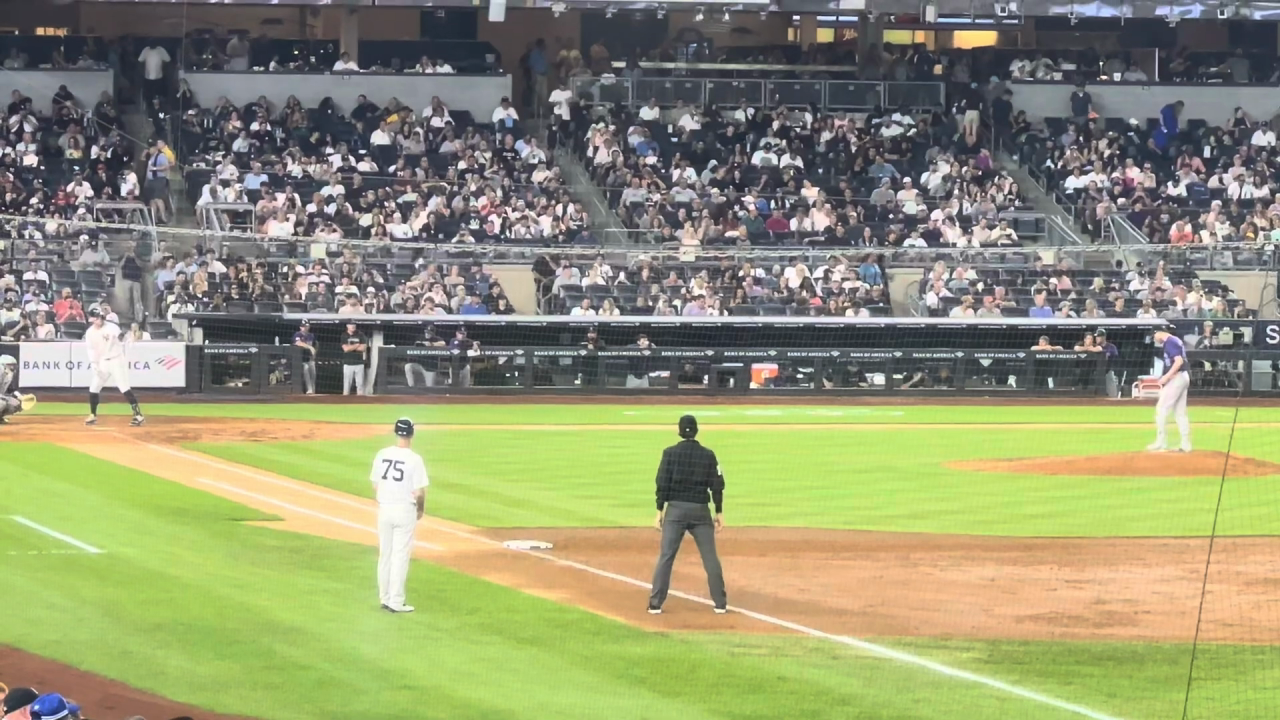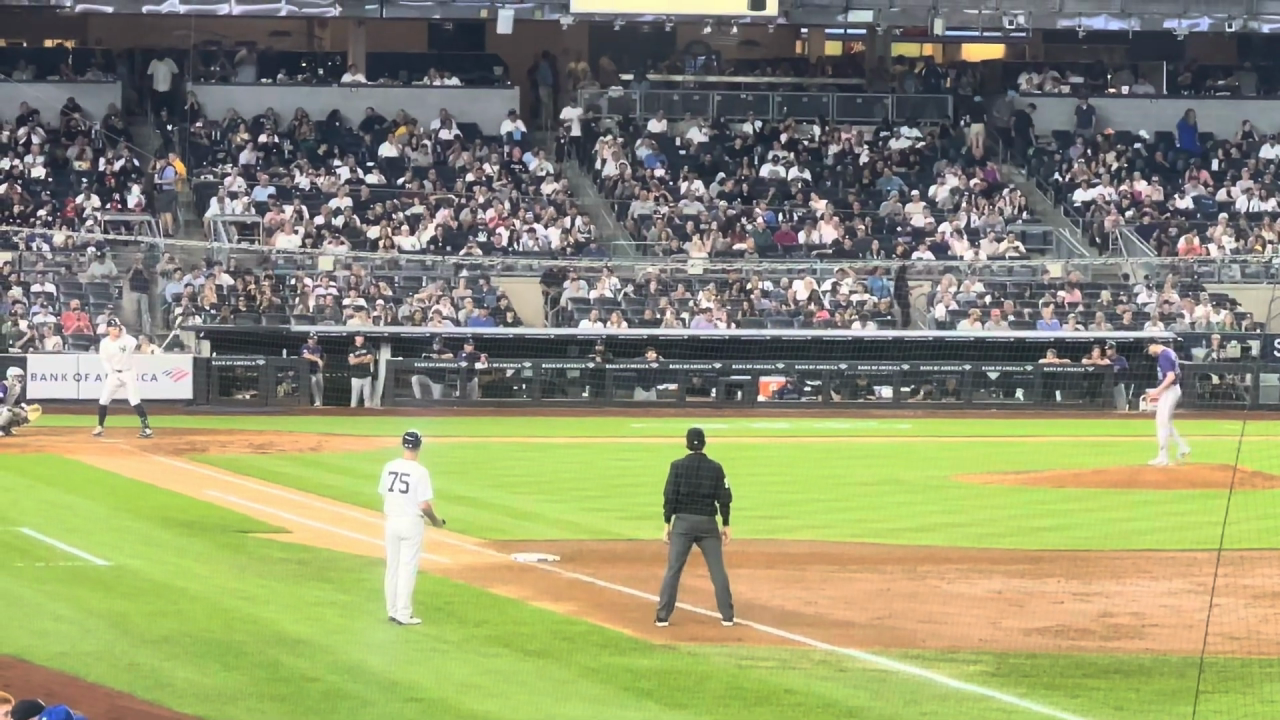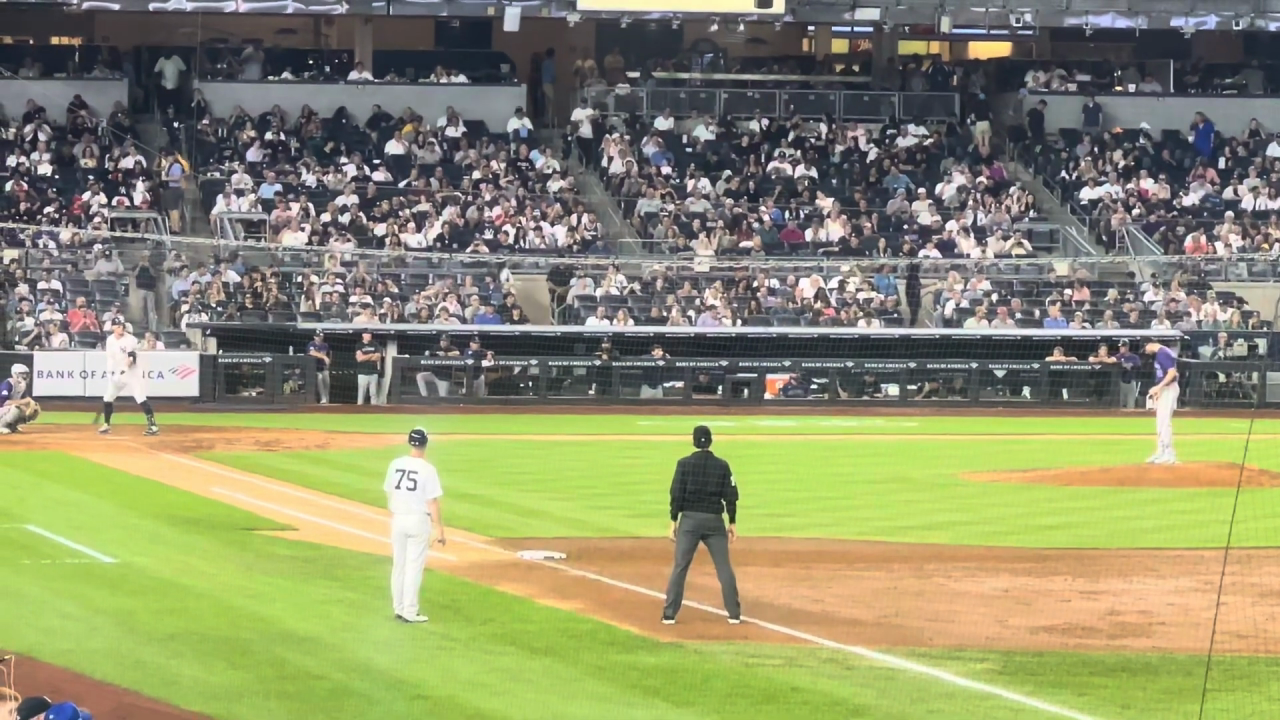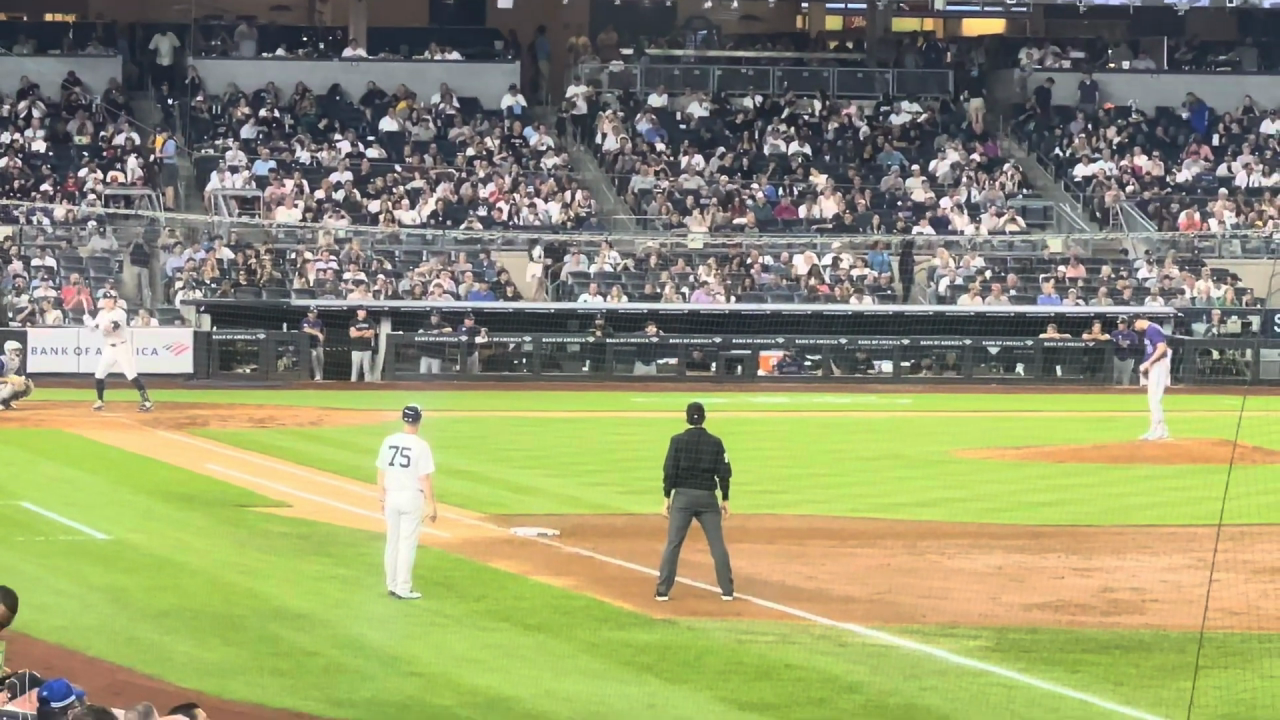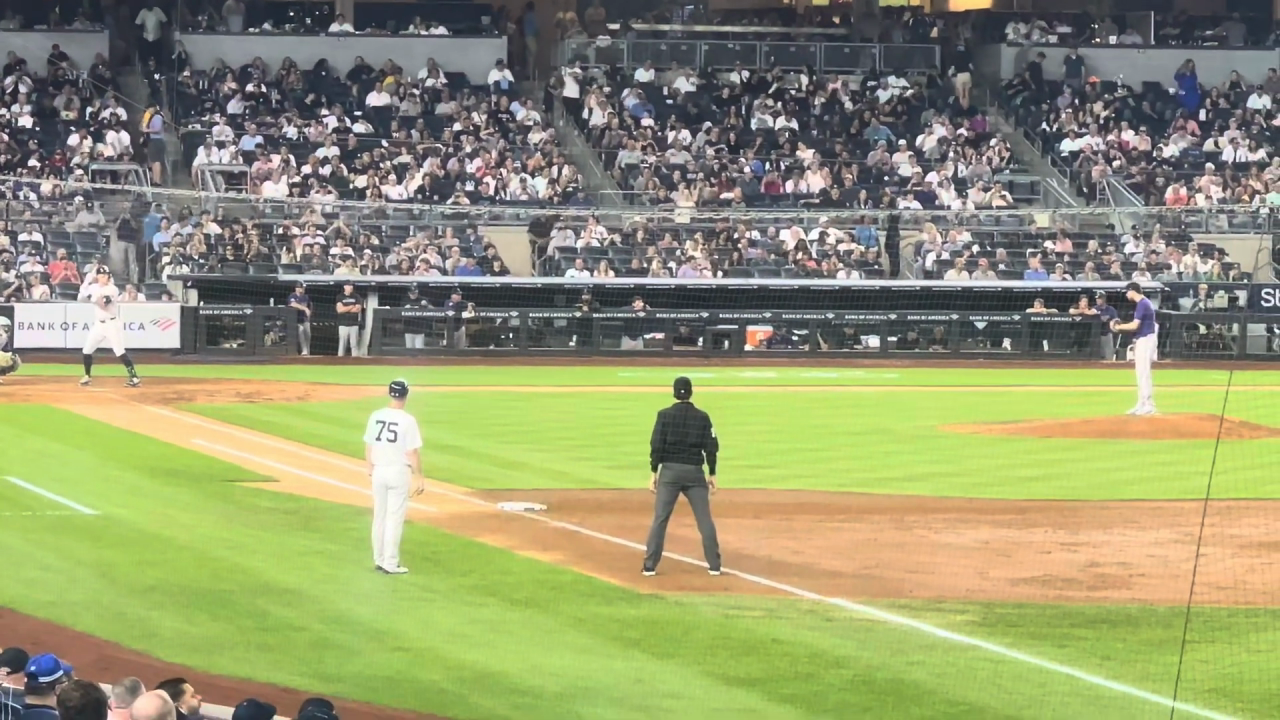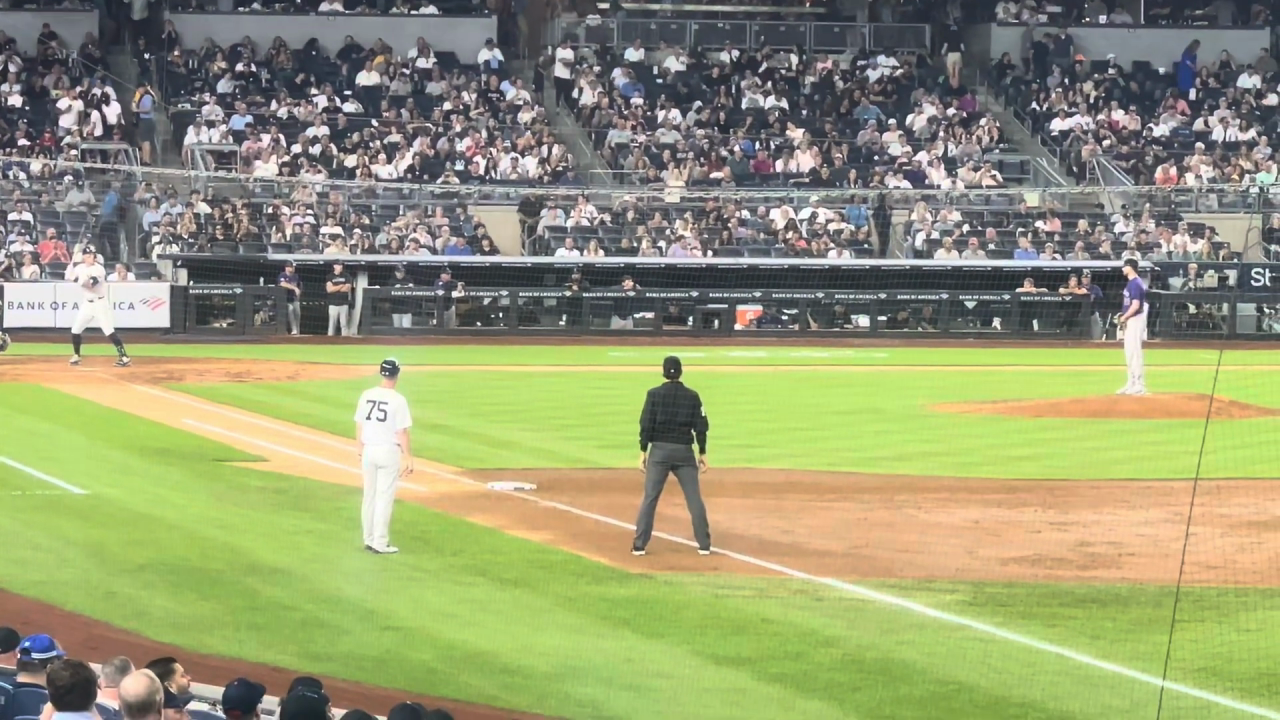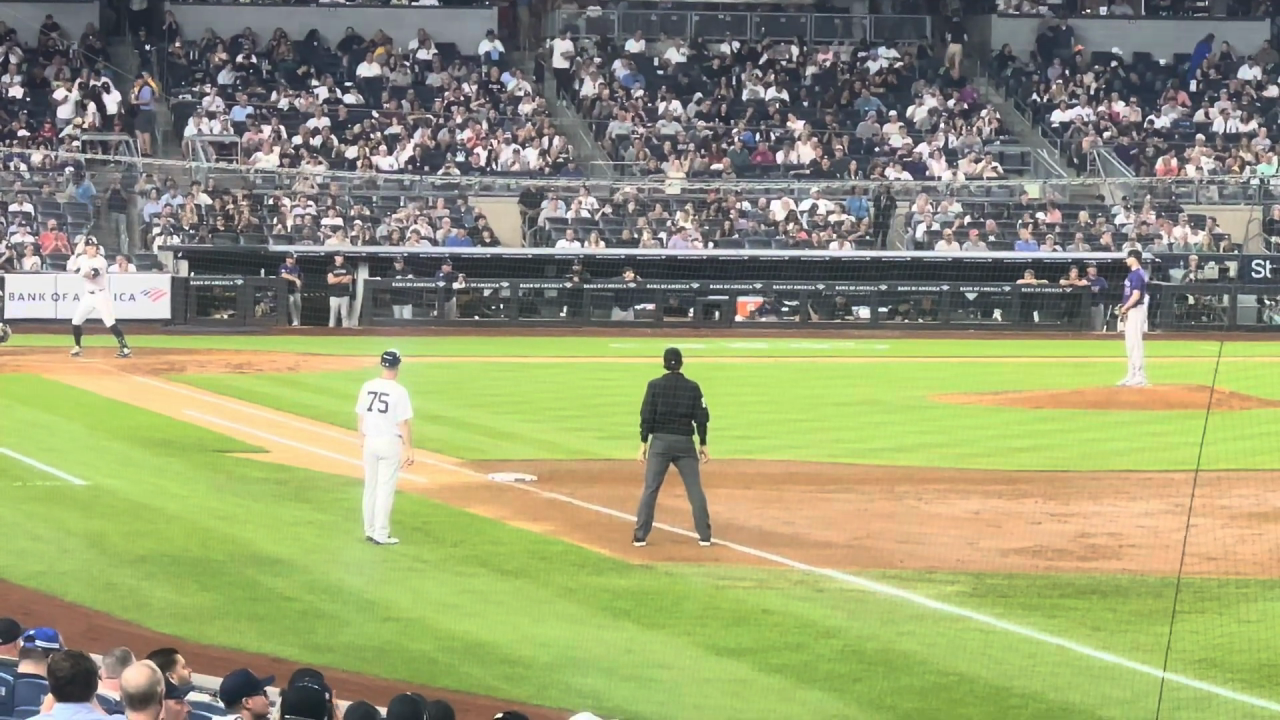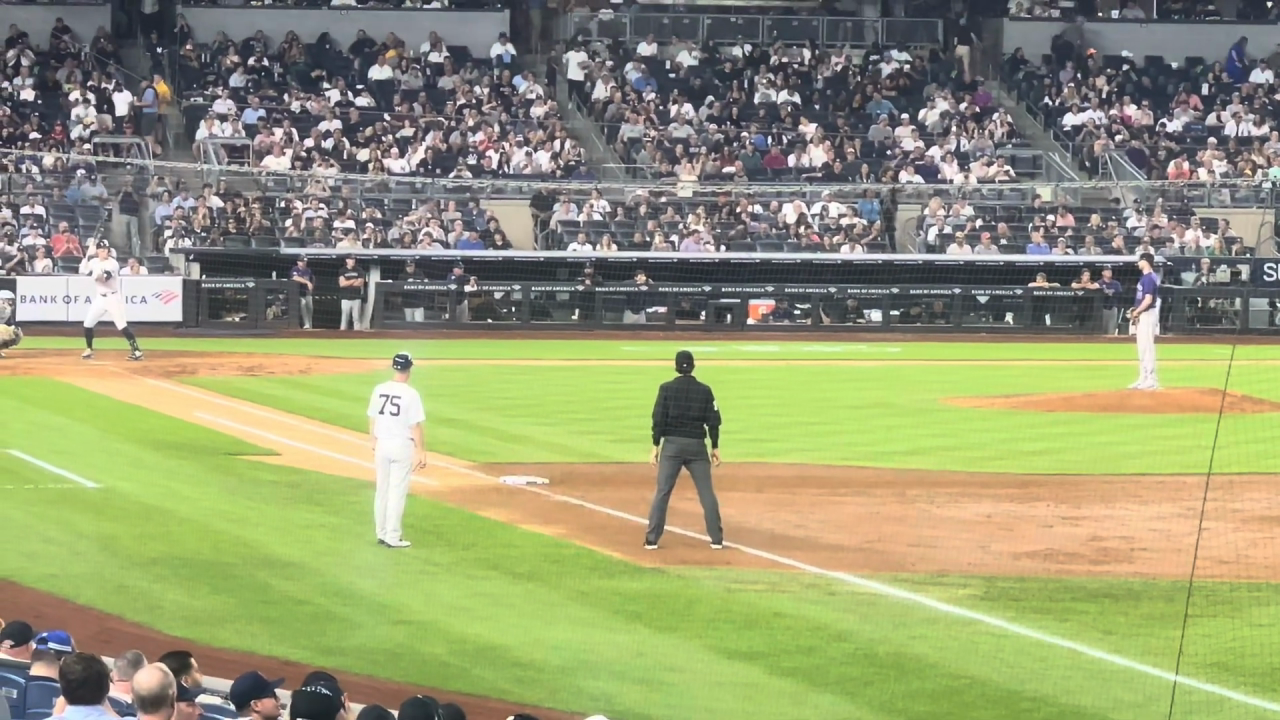
dt=0.5s
person 1, frame 1
left shoulder: (670, 453)
right shoulder: (708, 455)
left elbow: (662, 484)
right elbow: (717, 486)
left wrist: (660, 511)
right wrist: (718, 512)
left hip: (675, 509)
right hip: (700, 510)
left knee: (666, 557)
right knee: (710, 557)
left ankle: (655, 604)
right ankle: (720, 603)
person 1, frame 2
left shoulder: (678, 465)
right shoulder: (715, 467)
left elbow: (670, 497)
right elbow: (724, 499)
left wrist: (667, 524)
right wrist: (725, 525)
left hip: (683, 521)
right hip: (708, 523)
left knee: (673, 569)
right knee: (718, 570)
left ankle: (662, 617)
right ankle: (727, 616)
person 1, frame 3
left shoulder: (684, 464)
right shoulder: (722, 465)
left elbow: (676, 495)
right elbow: (731, 496)
left wrist: (673, 521)
right wrist: (732, 523)
left hip: (689, 519)
right hip: (714, 520)
left knee: (679, 567)
right knee: (724, 568)
left ankle: (669, 614)
right ankle: (734, 614)
person 1, frame 4
left shoulder: (678, 440)
right shoulder: (715, 442)
left elbow: (670, 471)
right elbow: (724, 473)
left wrist: (667, 498)
right wrist: (725, 499)
left hip: (683, 496)
right hip: (707, 497)
left knee: (673, 544)
right knee: (718, 545)
left ankle: (662, 591)
right ankle: (727, 591)
person 1, frame 5
left shoulder: (665, 415)
right shoulder: (702, 417)
left elbow: (657, 446)
right elbow: (711, 448)
left wrist: (654, 472)
right wrist: (712, 474)
left hip: (670, 470)
right hip: (694, 472)
left knee: (660, 518)
right knee: (705, 519)
left ankle: (649, 566)
right ankle: (714, 565)
person 1, frame 6
left shoulder: (654, 394)
right shoulder: (692, 396)
left elbow: (646, 425)
right elbow: (701, 427)
left wrist: (643, 452)
right wrist: (702, 453)
left hip: (659, 450)
right hip: (684, 451)
left knee: (650, 498)
right knee: (694, 499)
left ankle: (639, 545)
right ankle: (704, 545)
person 1, frame 7
left shoulder: (655, 385)
right shoulder: (692, 387)
left elbow: (646, 416)
right elbow: (701, 418)
left wrist: (644, 443)
right wrist: (703, 444)
left hip: (660, 441)
right hip: (685, 442)
left knee: (650, 489)
right knee: (695, 490)
left ankle: (640, 536)
right ankle: (705, 536)
person 1, frame 8
left shoulder: (666, 388)
right shoulder: (704, 390)
left elbow: (658, 420)
right elbow: (713, 421)
left wrist: (655, 446)
right wrist: (715, 447)
left hip: (672, 444)
right hip: (697, 445)
left knee: (662, 492)
right knee: (707, 493)
left ankle: (651, 540)
right ankle: (716, 539)
person 2, frame 1
left shoulder: (382, 455)
right shoulder: (414, 459)
left elbow: (375, 486)
right elbow: (419, 492)
right wrist: (421, 509)
left hip: (384, 509)
right hip: (405, 511)
left knee: (385, 555)
right knee: (400, 557)
left ankle: (385, 599)
right ankle: (396, 602)
person 2, frame 2
left shoulder: (389, 467)
right shoulder: (420, 471)
left elbow: (384, 497)
right elbow: (424, 505)
right wrist: (435, 520)
left hip: (391, 522)
right hip: (411, 523)
left knee: (392, 568)
right knee: (407, 569)
left ankle: (392, 611)
right ankle: (403, 615)
person 2, frame 3
left shoulder: (395, 465)
right shoulder: (427, 469)
left elbow: (389, 496)
right elbow: (432, 502)
right wrist: (440, 529)
left hip: (398, 519)
right hip: (418, 521)
left knee: (399, 566)
right knee: (414, 567)
left ankle: (398, 609)
right ankle: (410, 612)
person 2, frame 4
left shoulder: (388, 441)
right shoulder: (421, 445)
left elbow: (381, 472)
right elbow: (425, 478)
left wrist: (382, 497)
right wrist: (431, 504)
left hip: (392, 496)
right hip: (412, 497)
left knee: (392, 542)
right knee: (407, 544)
left ankle: (392, 586)
right ankle: (403, 589)
person 2, frame 5
left shoulder: (375, 416)
right shoulder: (407, 420)
left elbow: (368, 447)
right elbow: (412, 453)
left wrist: (371, 471)
right wrist: (419, 478)
left hip: (379, 471)
right hip: (399, 472)
left knee: (379, 517)
right knee: (394, 518)
left ankle: (379, 560)
right ankle: (390, 564)
person 2, frame 6
left shoulder: (366, 395)
right shoulder: (398, 400)
left elbow: (359, 426)
right elbow: (402, 432)
left wrist: (361, 450)
right wrist: (408, 458)
left hip: (369, 450)
right hip: (389, 452)
left knee: (369, 496)
right knee: (384, 498)
left ankle: (369, 540)
right ankle: (380, 543)
person 2, frame 7
left shoulder: (367, 387)
right shoulder: (399, 391)
left elbow: (360, 417)
right elbow: (403, 423)
left wrist: (363, 440)
right wrist: (409, 448)
left hip: (370, 442)
right hip: (390, 443)
left knee: (370, 487)
right knee: (385, 489)
left ankle: (370, 531)
right ankle: (381, 534)
person 2, frame 8
left shoulder: (379, 390)
right shoulder: (411, 394)
left elbow: (372, 420)
right elbow: (415, 426)
left wrist: (374, 442)
right wrist: (421, 451)
left hip: (382, 445)
right hip: (402, 446)
left knee: (382, 490)
right knee: (397, 492)
left ankle: (381, 534)
right ankle: (393, 537)
